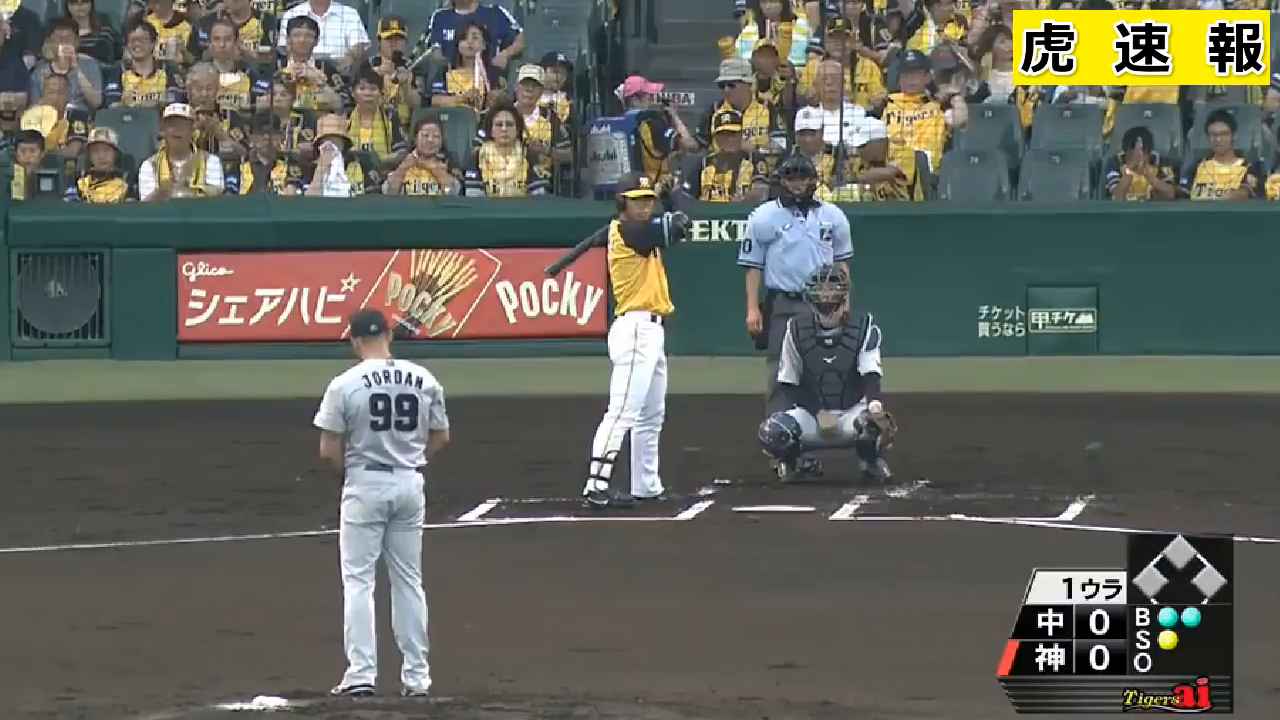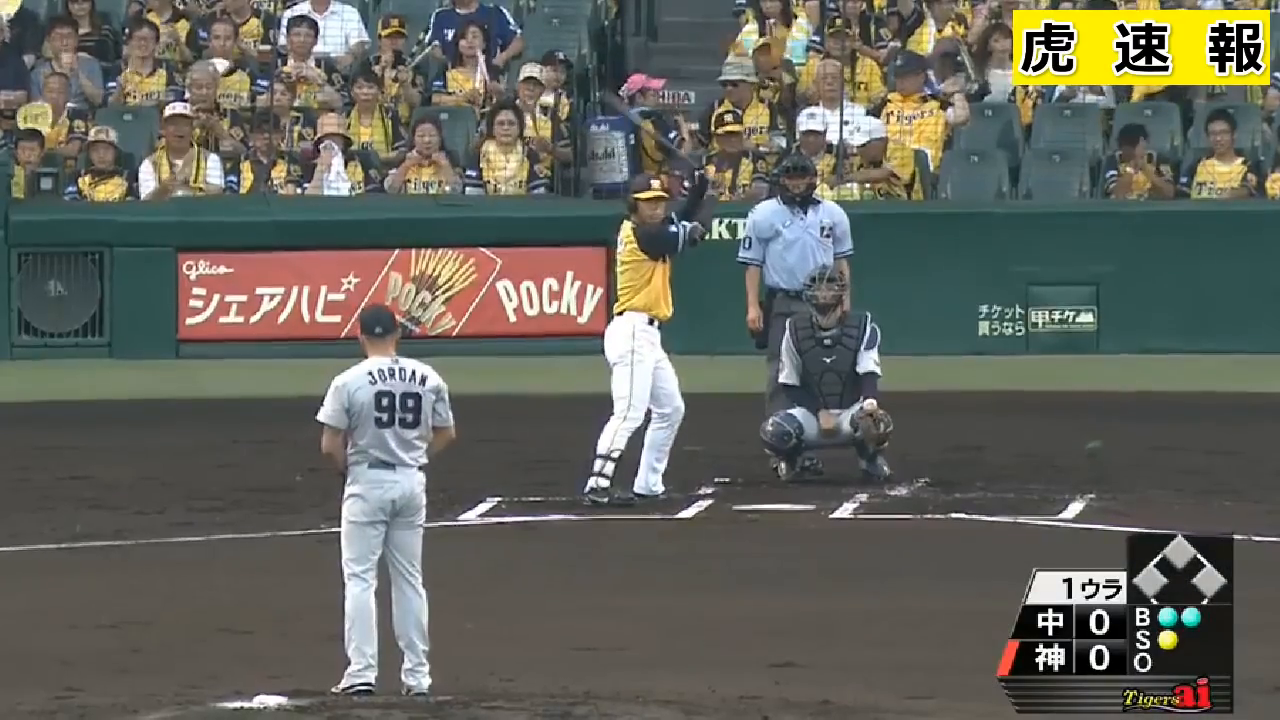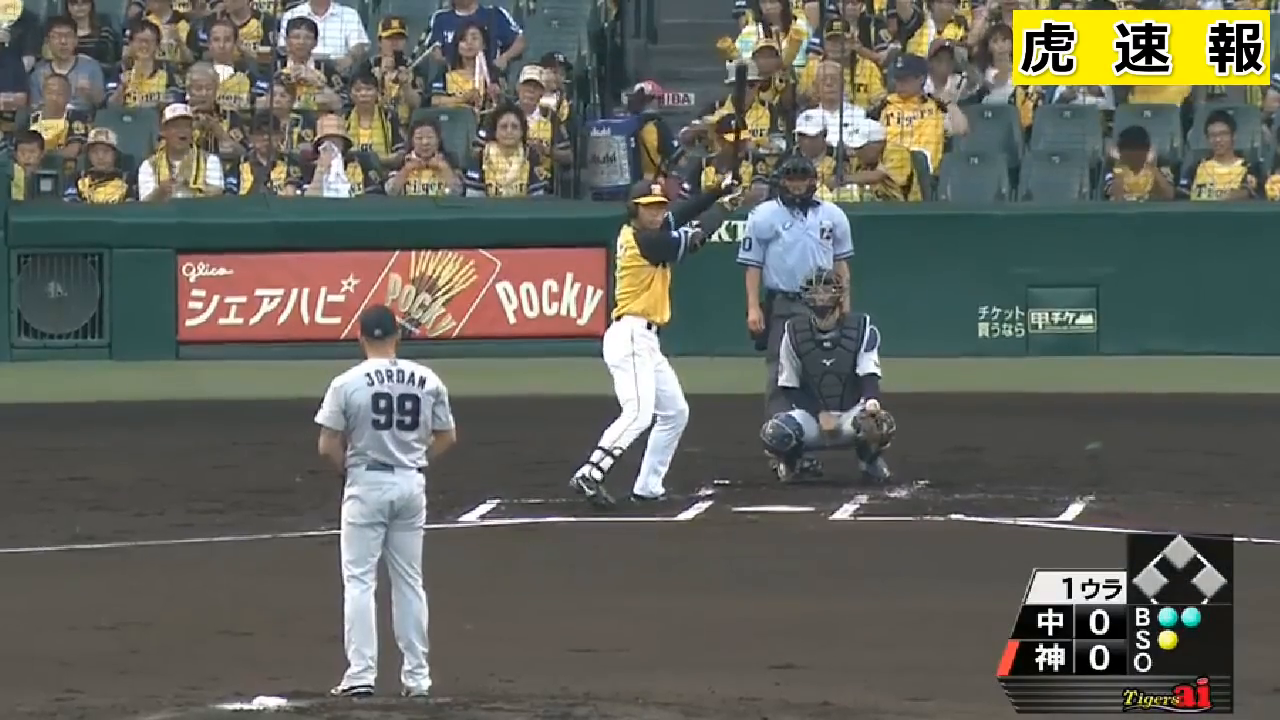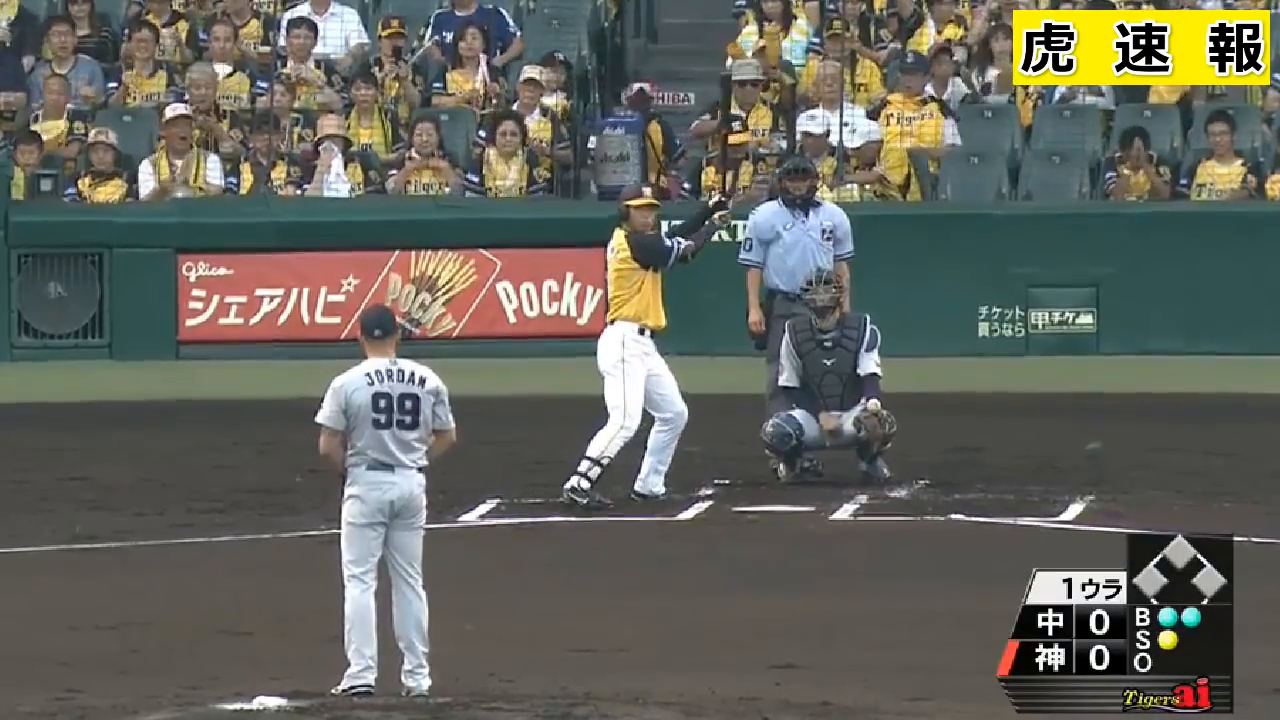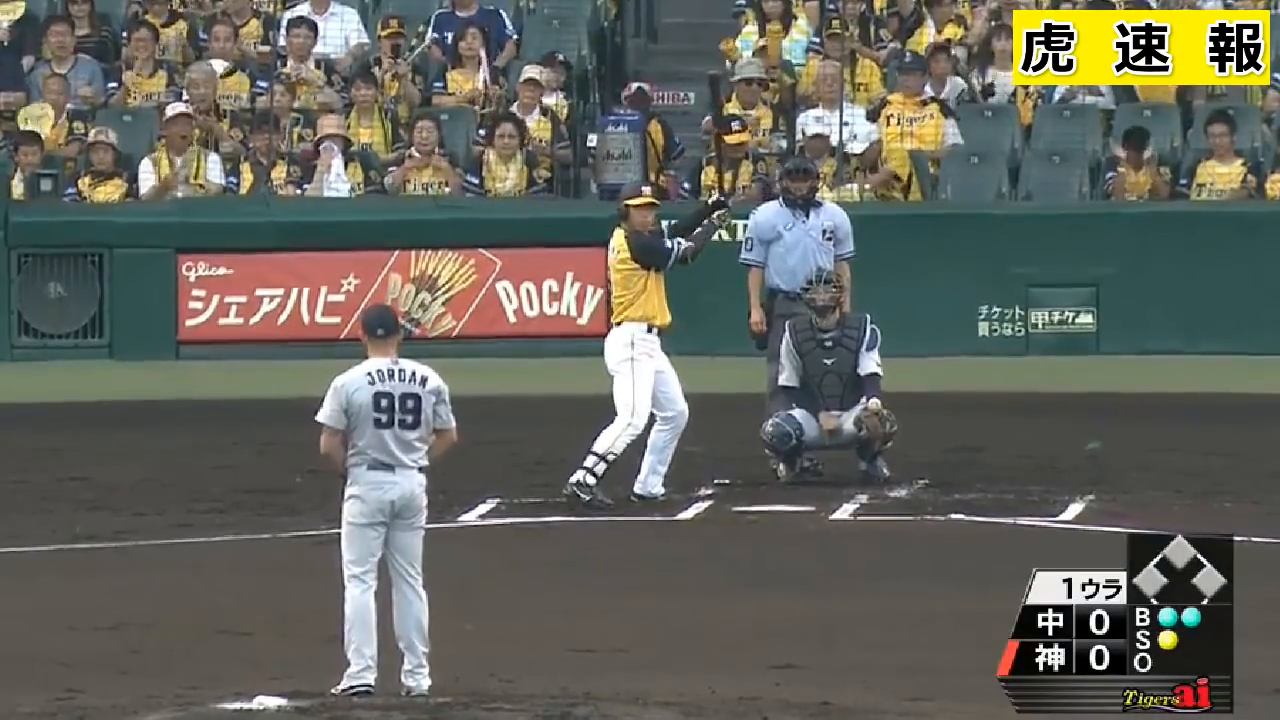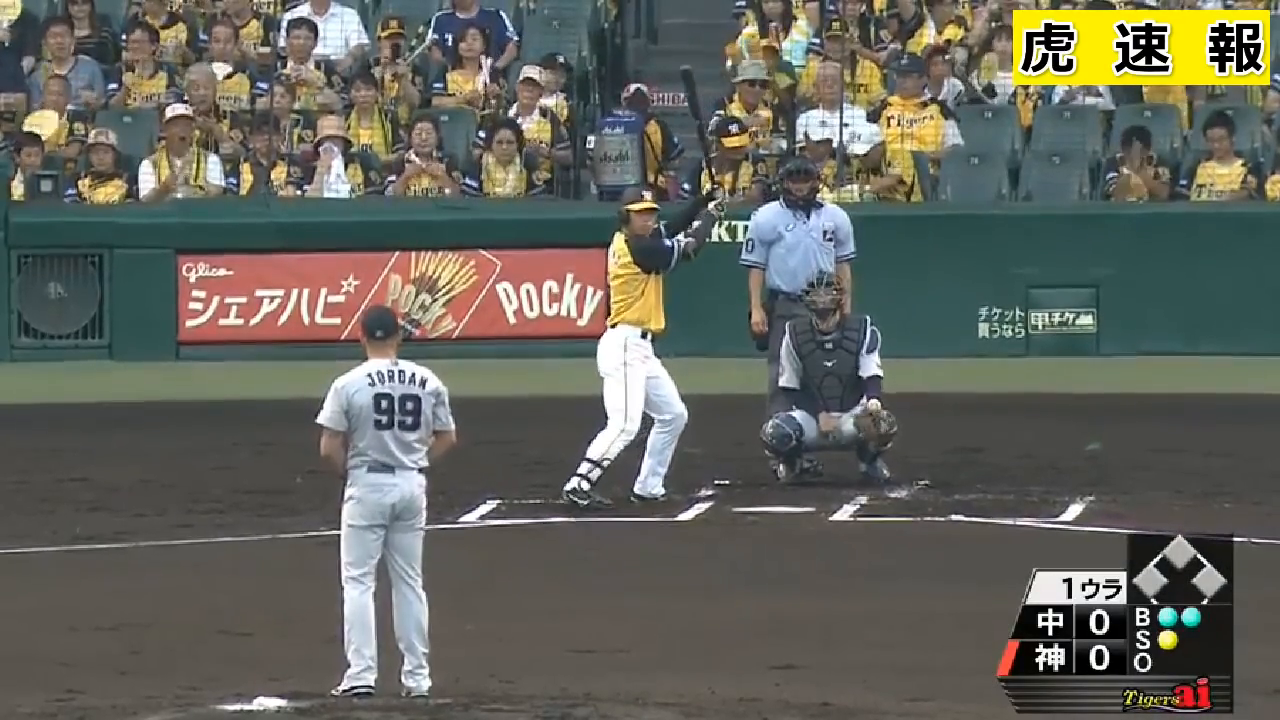
dt=0.4s
person 1, frame 1
left shoulder: (345, 384)
right shoulder: (424, 379)
left elbow: (328, 450)
right elbow: (441, 436)
left wrist: (350, 471)
left hip: (365, 485)
right hip: (410, 484)
left knee: (359, 581)
right knee: (409, 581)
left ankle: (361, 674)
right ankle: (416, 676)
person 1, frame 2
left shoulder: (348, 381)
right shoulder: (428, 377)
left elbow: (330, 446)
right elbow: (446, 433)
left wrist: (349, 470)
left hip: (367, 483)
right hip: (412, 483)
left knee: (360, 579)
right knee: (409, 579)
left ankle: (361, 673)
right ankle: (417, 674)
person 1, frame 3
left shoulder: (346, 383)
right shoulder: (428, 380)
left elbow: (328, 446)
right elbow: (447, 436)
left wrist: (348, 471)
left hip: (366, 485)
right hip: (411, 485)
left knee: (359, 581)
right knee: (409, 581)
left ankle: (361, 674)
right ankle: (417, 676)
person 1, frame 4
left shoulder: (347, 383)
right shoulder: (427, 379)
left elbow: (328, 446)
right elbow: (447, 436)
left wrist: (348, 471)
left hip: (366, 484)
right hip: (411, 484)
left knee: (359, 580)
right knee: (410, 581)
left ankle: (361, 674)
right ankle: (417, 676)
person 1, frame 5
left shoulder: (348, 382)
right shoulder: (429, 379)
left elbow: (329, 446)
right elbow: (448, 436)
left wrist: (348, 472)
left hip: (367, 484)
right hip: (412, 485)
left knee: (360, 580)
right knee: (410, 581)
left ankle: (361, 674)
right ankle: (417, 676)
person 1, frame 6
left shoulder: (348, 384)
right shoulder: (428, 381)
left elbow: (329, 448)
right elbow: (447, 438)
left wrist: (349, 473)
left hip: (367, 487)
right hip: (411, 486)
left knee: (358, 581)
right knee: (409, 582)
left ankle: (361, 675)
right ankle: (416, 677)
person 2, frame 1
left shoulder: (643, 230)
right shoulder: (625, 231)
left elbow: (677, 225)
right elbow: (679, 224)
right wrist: (674, 216)
left hip: (651, 330)
right hip: (636, 330)
left knee: (651, 416)
right knee: (623, 413)
left ankle: (646, 486)
right ankle: (596, 488)
person 2, frame 2
left shoulder: (650, 229)
right shoulder: (640, 234)
left elbow: (684, 221)
right elbow: (692, 234)
left wrist: (699, 187)
right wrist: (694, 226)
left hip: (647, 333)
right hip: (633, 331)
left knee: (671, 410)
right knee: (629, 413)
left ankle: (648, 485)
right ankle: (598, 485)
person 2, frame 3
left shoulder: (646, 233)
right shoulder: (643, 240)
left elbow: (682, 216)
right elbow: (694, 238)
left wrist: (720, 192)
right wrist: (722, 211)
left hip: (645, 338)
right hip: (631, 336)
left knee: (675, 412)
right knee: (638, 413)
left ankle: (648, 487)
right ankle: (589, 475)
person 2, frame 4
left shoulder: (635, 240)
right shoulder: (634, 243)
left elbow: (673, 239)
right elbow: (685, 250)
left wrist: (708, 210)
right wrist: (714, 224)
left hip: (642, 342)
right hip: (624, 341)
left knee: (674, 414)
right knee: (625, 421)
left ankle: (649, 485)
right ankle: (578, 486)
person 2, frame 5
left shoulder: (634, 238)
right shoulder: (635, 243)
left elbow: (672, 236)
right elbow: (684, 252)
left wrist: (707, 209)
right wrist: (713, 224)
left hip: (647, 341)
right hip: (632, 340)
left knee: (675, 413)
right knee: (632, 419)
left ankle: (648, 487)
right ankle: (582, 481)
person 2, frame 6
left shoulder: (634, 241)
right shoulder: (637, 247)
left elbow: (670, 234)
right elbow: (689, 247)
left wrist: (702, 202)
right wrist: (710, 215)
left hip: (640, 346)
right hip: (625, 345)
left knee: (674, 415)
right knee: (624, 426)
left ankle: (648, 487)
right ankle: (579, 486)
person 3, frame 1
left shoulder: (833, 216)
right shoulder: (763, 217)
left elbow: (841, 263)
right elbow: (753, 266)
right wrist: (752, 308)
right hip: (781, 308)
right knee: (780, 376)
person 3, frame 2
left shoulder: (833, 213)
right shoulder: (763, 214)
left elbow: (841, 261)
right elbow: (752, 263)
left wrist: (844, 302)
right wrist: (753, 305)
right hip: (781, 305)
right knee: (780, 374)
person 3, frame 3
left shoulder: (833, 215)
right shoulder: (763, 216)
left elbow: (841, 265)
right elbow: (752, 266)
left wrist: (844, 306)
right wrist: (753, 308)
right hip: (780, 308)
right knee: (780, 377)
person 3, frame 4
left shoulder: (834, 216)
right shoulder: (764, 217)
left elbow: (841, 266)
right elbow: (753, 266)
left wrist: (844, 309)
right wrist: (754, 310)
right hip: (780, 309)
right knee: (780, 379)
person 3, frame 5
left shoulder: (835, 216)
right shoulder: (765, 216)
left elbow: (842, 264)
right elbow: (755, 265)
left wrist: (845, 308)
right wrist: (755, 308)
right hip: (782, 308)
right knee: (780, 376)
person 3, frame 6
left shoulder: (836, 217)
right shoulder: (765, 217)
left elbow: (843, 264)
right elbow: (755, 266)
left wrist: (846, 308)
right wrist: (756, 308)
right hip: (782, 308)
right knee: (781, 375)
person 4, frame 1
left shoulder: (864, 328)
right shoulder: (796, 329)
left elbow: (871, 374)
right elbow: (789, 384)
left wrist: (875, 403)
right wrist: (819, 413)
left hip: (852, 413)
right hip: (811, 413)
left knee: (879, 422)
right knee: (771, 432)
left ankle: (870, 459)
right ankle: (792, 461)
person 4, frame 2
left shoulder: (863, 327)
right shoulder: (795, 329)
left elbow: (868, 374)
right elbow: (789, 385)
left wrist: (870, 401)
right wrist: (820, 413)
left hip: (851, 412)
right hip: (811, 412)
left knee: (877, 422)
right knee: (774, 431)
left ankle: (870, 458)
right ankle: (794, 461)
person 4, frame 3
left shoulder: (862, 328)
right shoulder: (794, 332)
left elbow: (869, 375)
right elbow: (789, 387)
left wrist: (872, 402)
right wrist: (820, 414)
left hip: (851, 413)
right hip: (811, 413)
left knee: (880, 423)
right knee: (774, 433)
left ankle: (869, 459)
right ankle: (794, 462)
person 4, frame 4
left shoulder: (862, 328)
right shoulder: (794, 332)
left elbow: (870, 375)
right elbow: (790, 387)
left wrist: (873, 402)
right wrist: (821, 415)
left hip: (852, 414)
right hip: (812, 414)
left knee: (882, 423)
right knee: (774, 432)
left ankle: (869, 458)
right ankle: (794, 461)
person 4, frame 5
left shoulder: (862, 328)
right shoulder: (794, 332)
left elbow: (871, 374)
right elbow: (790, 387)
left wrist: (874, 401)
right wrist: (821, 415)
left hip: (852, 413)
right hip: (812, 413)
left knee: (883, 422)
right knee: (774, 431)
left ankle: (869, 457)
right ankle: (792, 460)
person 4, frame 6
left shoulder: (863, 330)
right shoulder: (795, 333)
left elbow: (872, 377)
right elbow: (790, 388)
left wrist: (873, 402)
right wrist: (820, 416)
left hip: (852, 416)
right hip: (812, 414)
left knee: (884, 424)
right knee: (774, 433)
left ankle: (869, 458)
right ankle: (793, 461)
